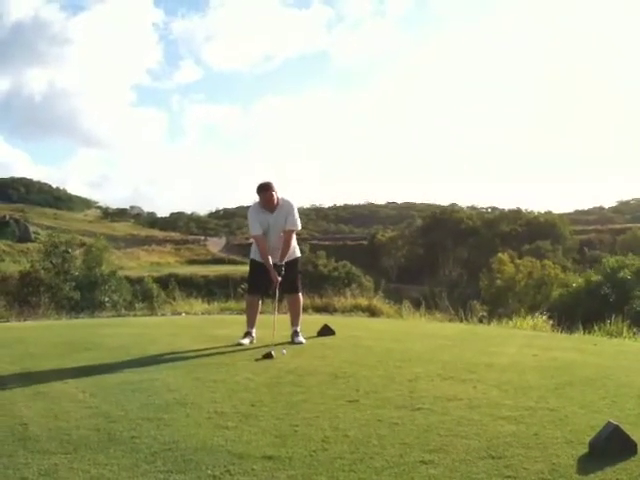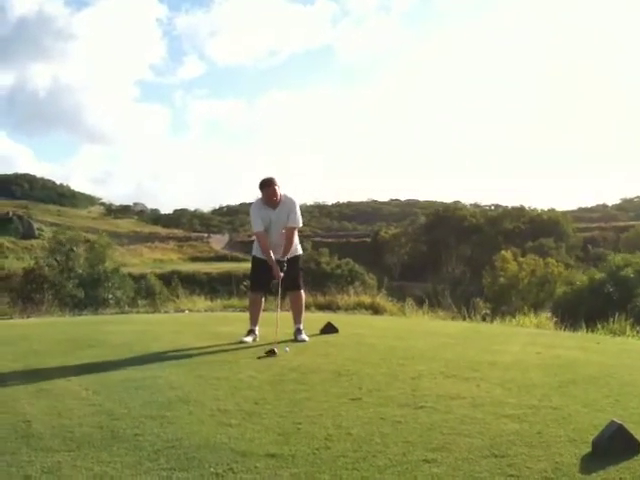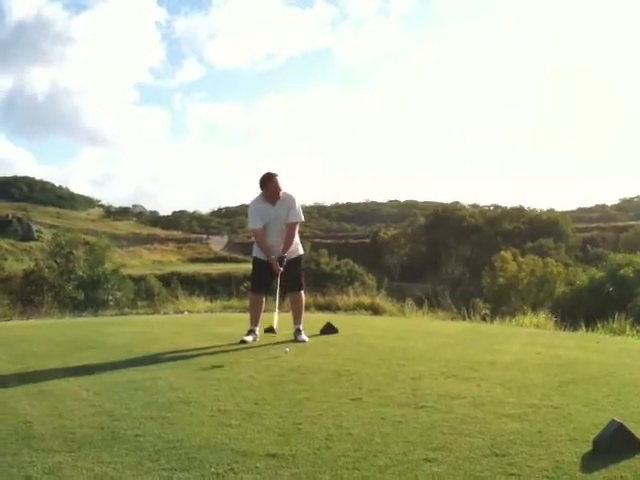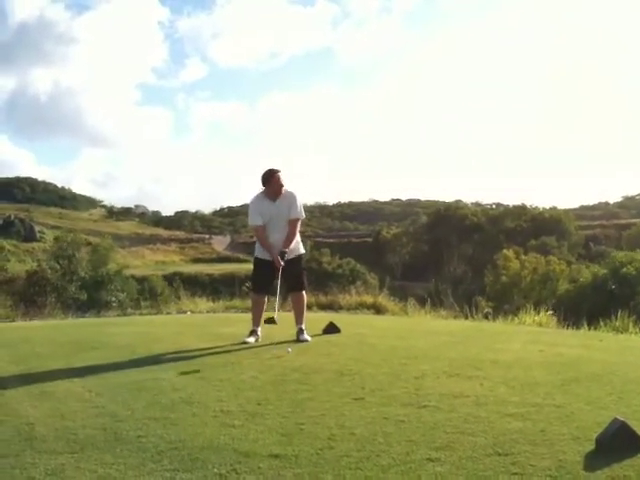
dt=0.2s
person 1, frame 1
left shoulder: (289, 207)
right shoulder: (253, 211)
left elbow: (289, 237)
right elbow: (260, 243)
left wrist: (281, 263)
right wrist: (271, 269)
left hip: (288, 256)
right hip: (261, 258)
left knee: (294, 292)
right knee: (253, 294)
left ankle: (296, 331)
right ankle: (250, 332)
person 1, frame 2
left shoulder: (291, 204)
right shoulder: (256, 208)
left elbow: (291, 234)
right elbow: (261, 239)
left wrist: (283, 258)
right wrist: (273, 265)
left hip: (290, 253)
right hip: (263, 255)
left knee: (296, 290)
right knee: (256, 291)
left ankle: (299, 329)
right ankle: (253, 330)
person 1, frame 3
left shoulder: (290, 200)
right shoulder: (255, 206)
left elbow: (292, 230)
right elbow: (259, 236)
left wrist: (283, 255)
right wrist: (272, 260)
left hip: (291, 253)
right hip: (263, 255)
left knee: (296, 290)
right knee: (257, 292)
left ankle: (298, 329)
right ankle: (253, 330)
person 1, frame 4
left shoulder: (291, 197)
right shoulder: (256, 203)
left elbow: (294, 226)
right elbow: (259, 233)
left wrist: (284, 250)
right wrist: (273, 255)
left hip: (292, 252)
right hip: (265, 254)
left knee: (298, 290)
right knee: (258, 292)
left ankle: (301, 329)
right ankle: (255, 330)
